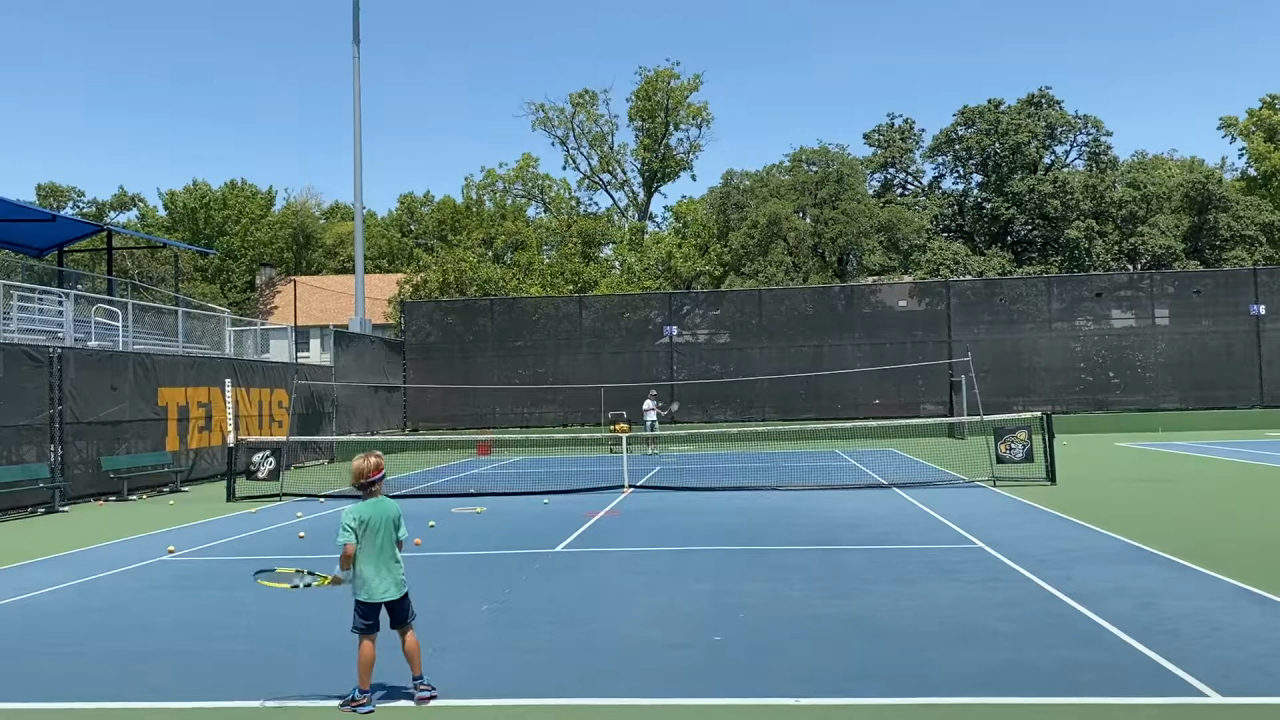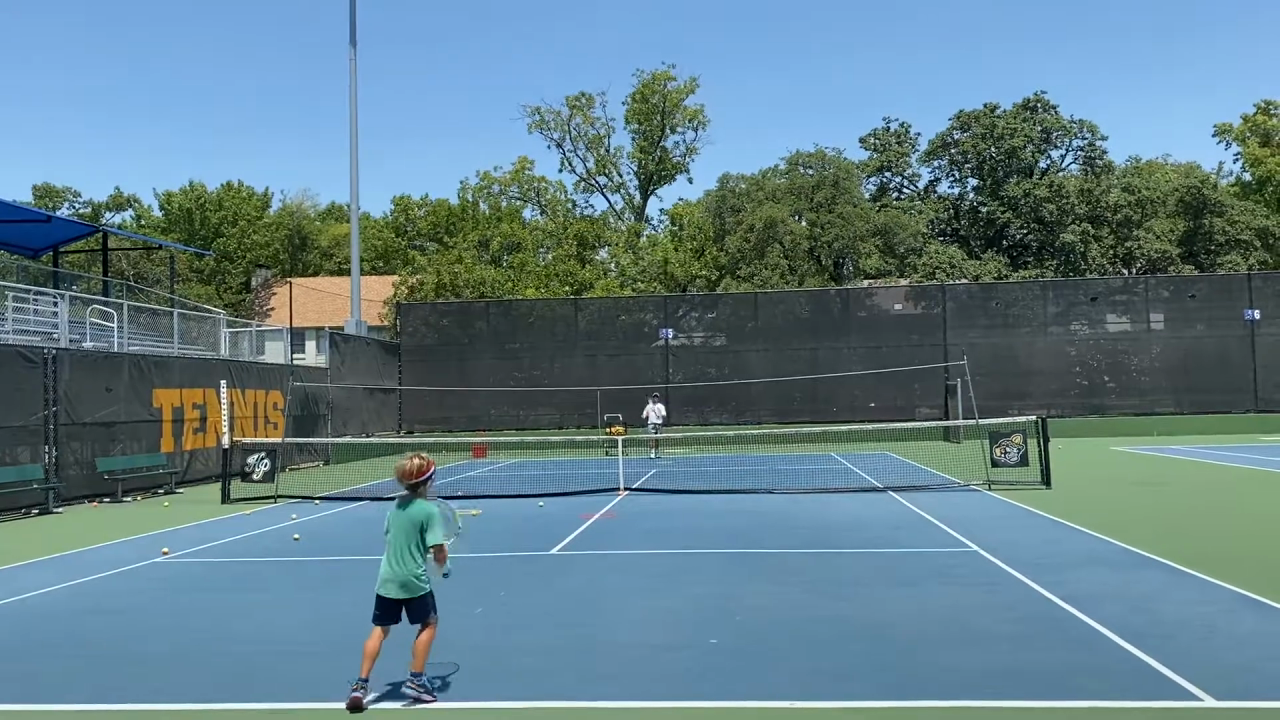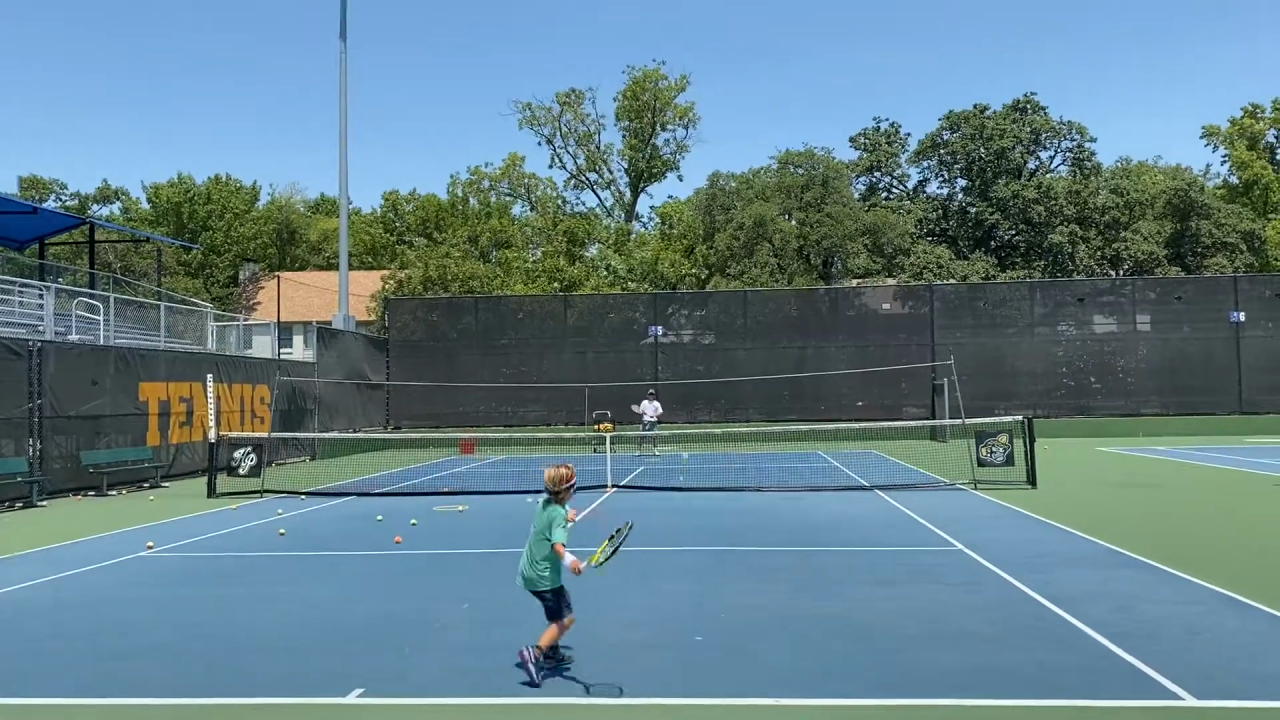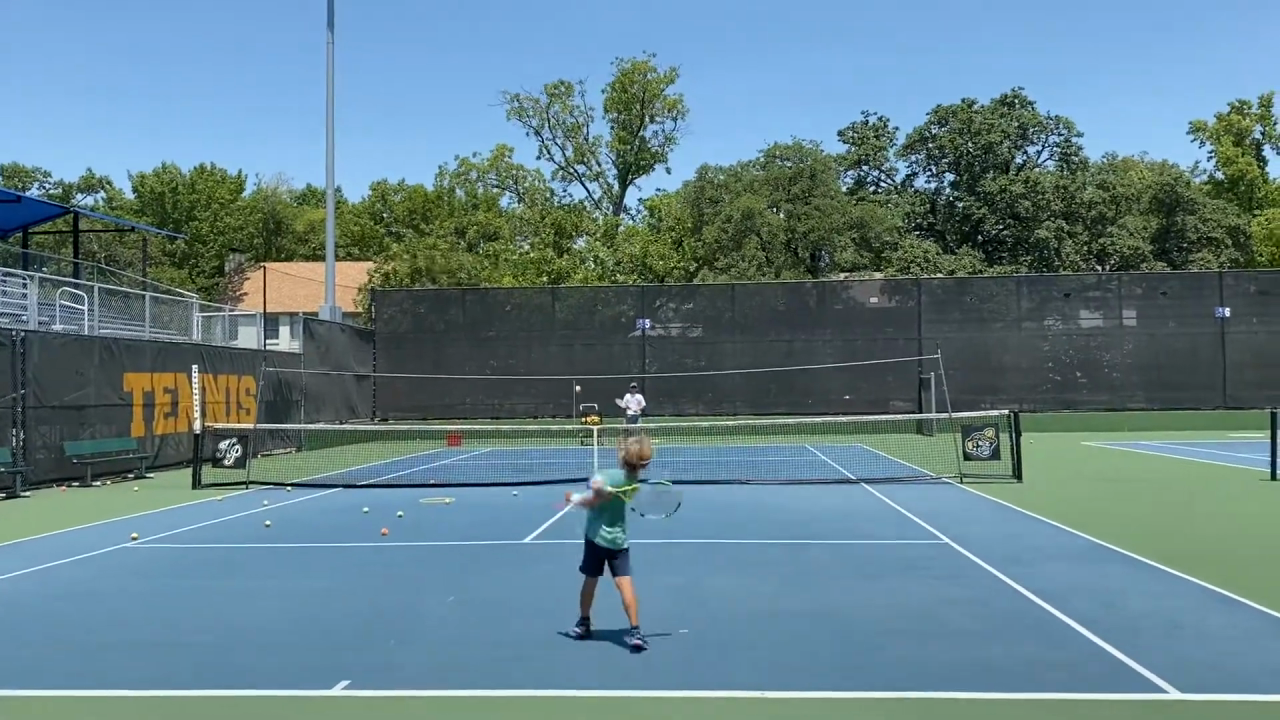
dt=1s
person 1, frame 1
left shoulder: (352, 512)
right shoulder: (394, 507)
left elbow: (349, 552)
right elbow: (400, 544)
left wrist: (341, 575)
left hip: (367, 586)
right hip: (395, 582)
left knee: (367, 638)
right knee: (406, 630)
left ankle: (363, 696)
right ankle: (420, 684)
person 1, frame 2
left shoulder: (397, 504)
right shoulder: (429, 510)
right elbow: (438, 552)
right wrist: (442, 563)
left hip: (388, 579)
right hip: (415, 582)
left knee: (380, 630)
right knee: (429, 624)
left ankle: (360, 686)
right ankle: (415, 680)
person 1, frame 3
left shoulder: (546, 502)
right shoulder: (558, 515)
right elbow: (557, 546)
left wrist: (567, 513)
right wrist: (570, 560)
left hip: (529, 571)
right hip: (543, 576)
left knee: (562, 600)
right knee: (565, 619)
left ankle: (551, 653)
right ankle: (535, 652)
person 1, frame 4
left shoulder: (609, 476)
right shoulder: (632, 480)
left elbow: (596, 498)
right elbow: (606, 490)
left wrist: (574, 499)
right wrist: (598, 486)
left hip: (595, 535)
right hip: (618, 539)
left knee: (591, 579)
right knee: (624, 582)
left ankle: (583, 623)
right ankle: (635, 632)
